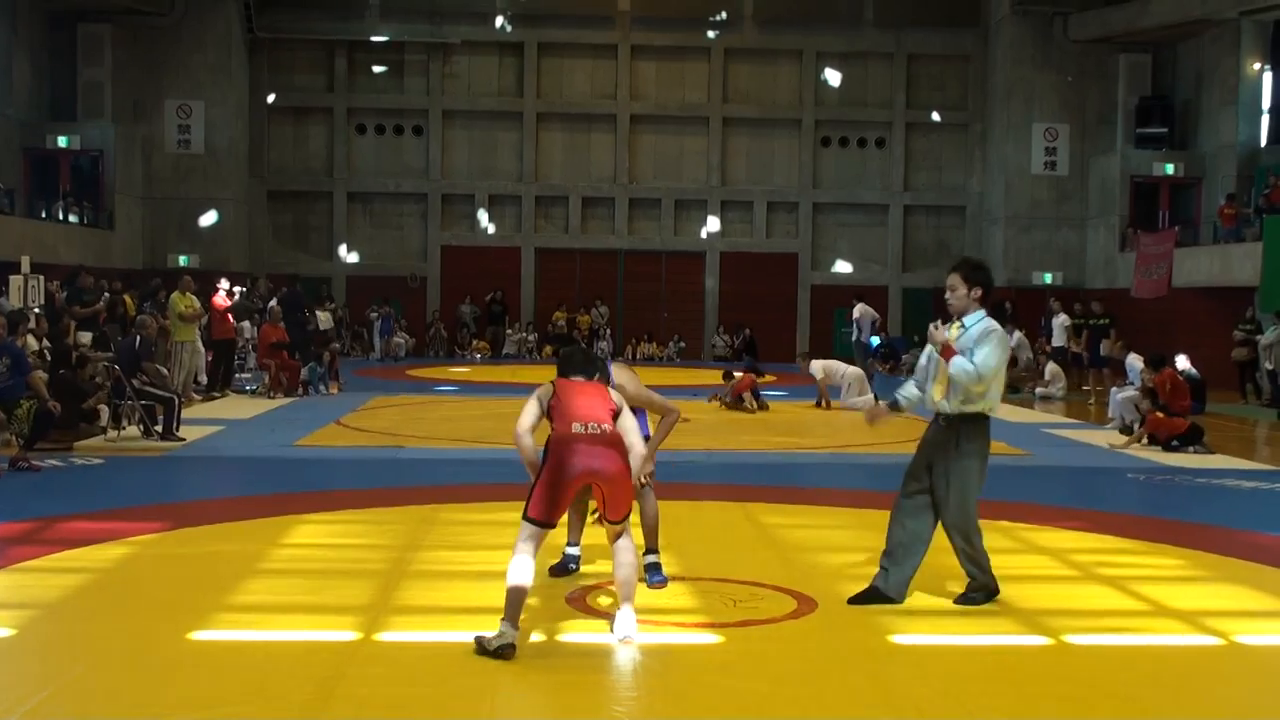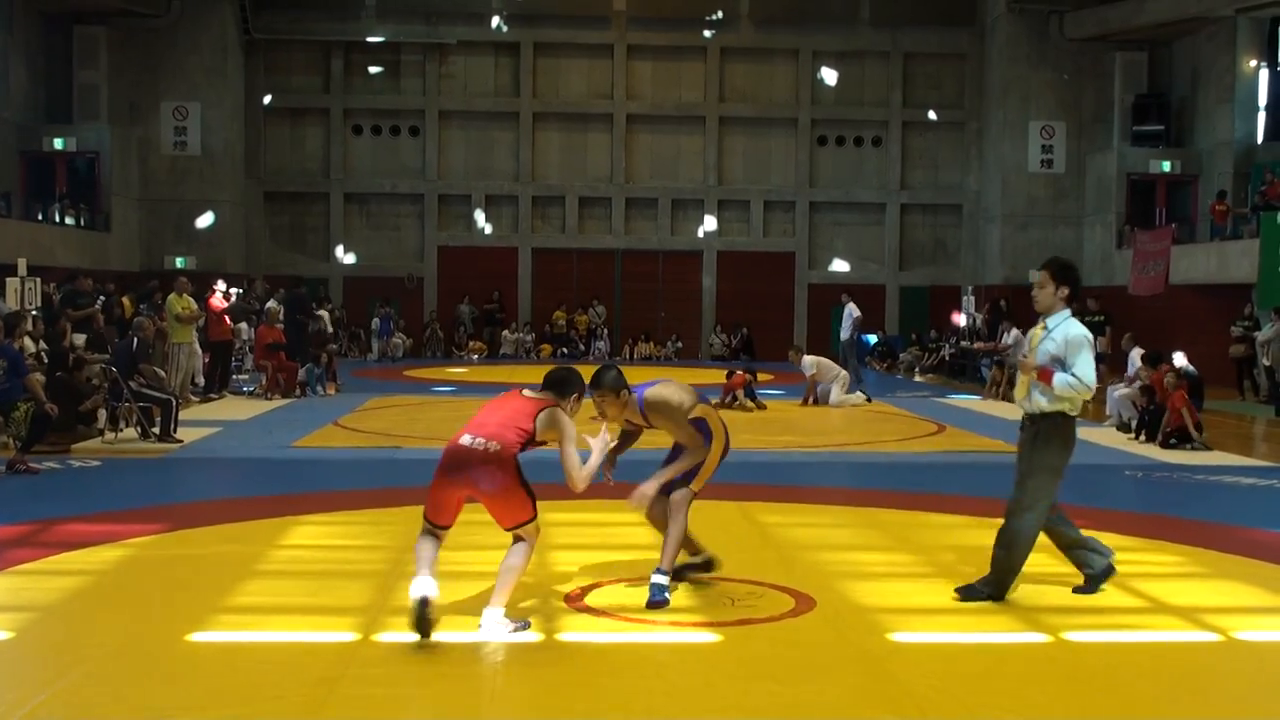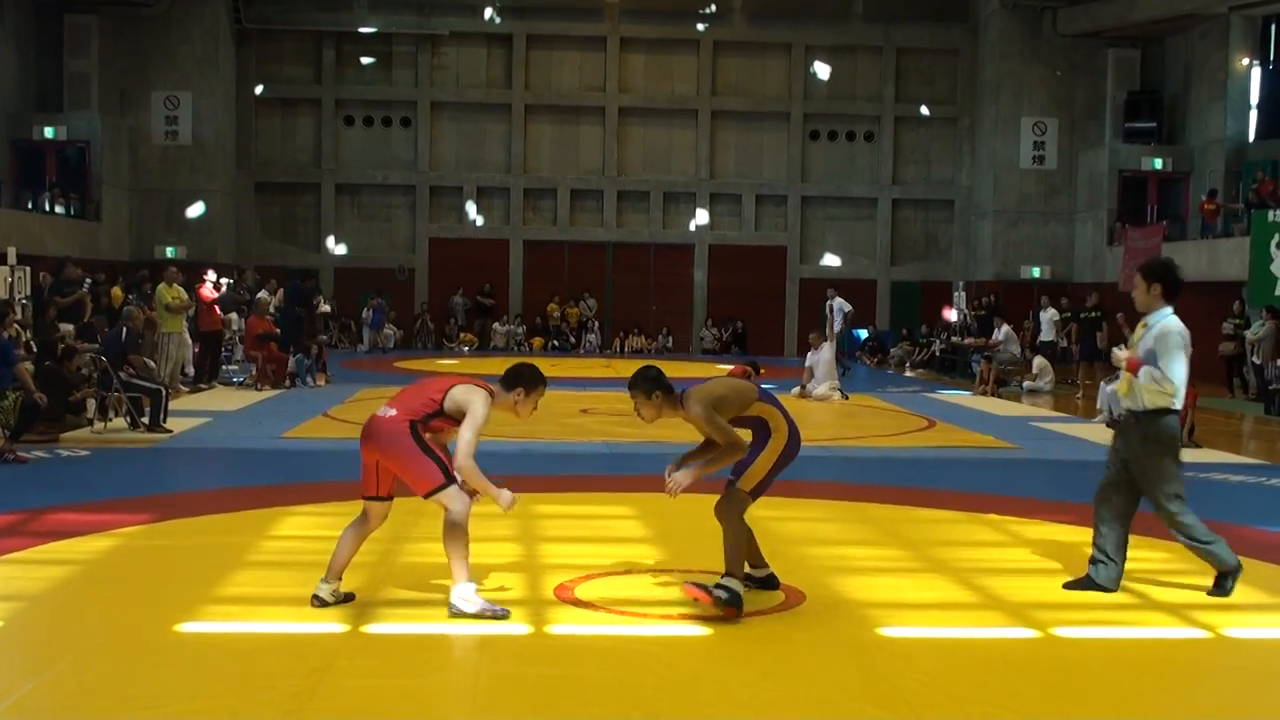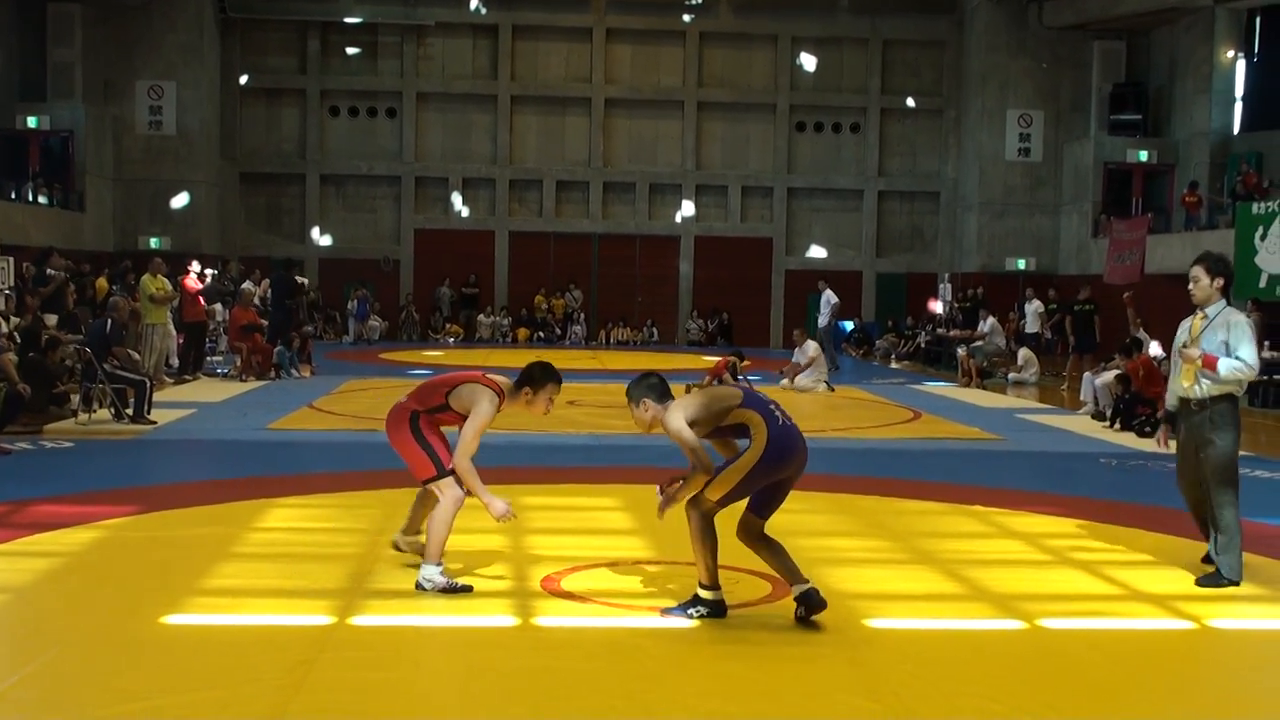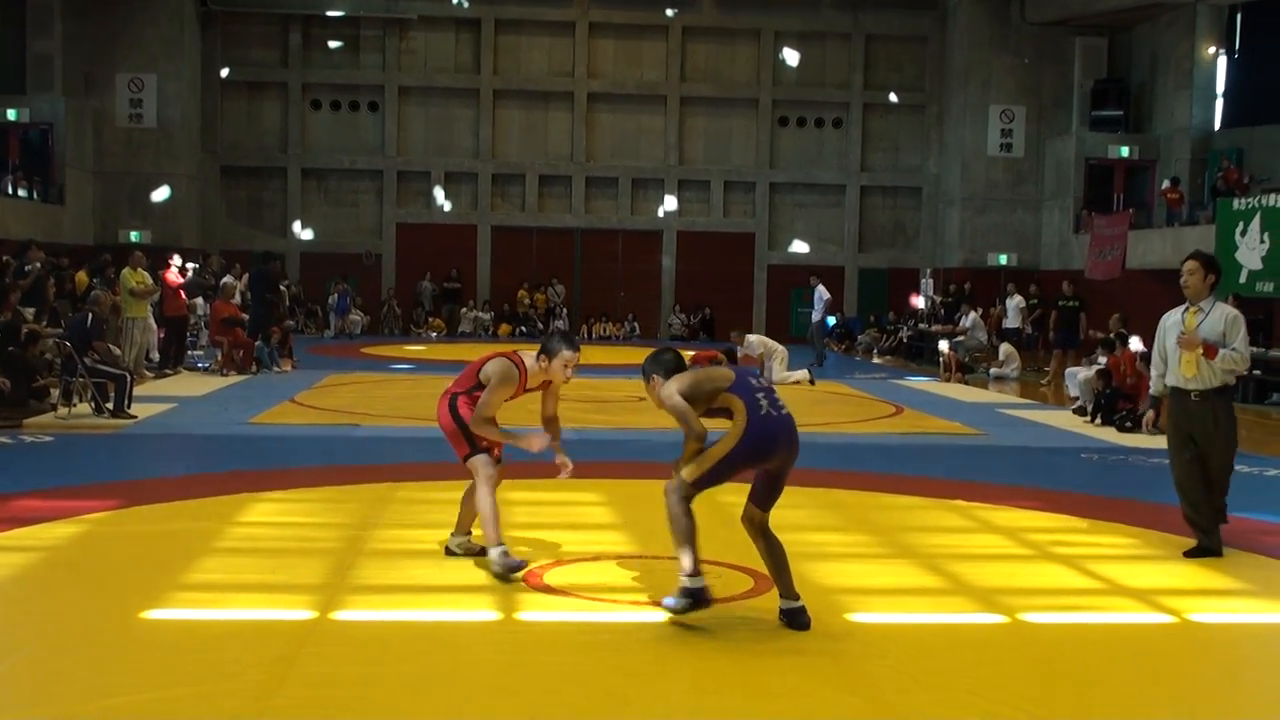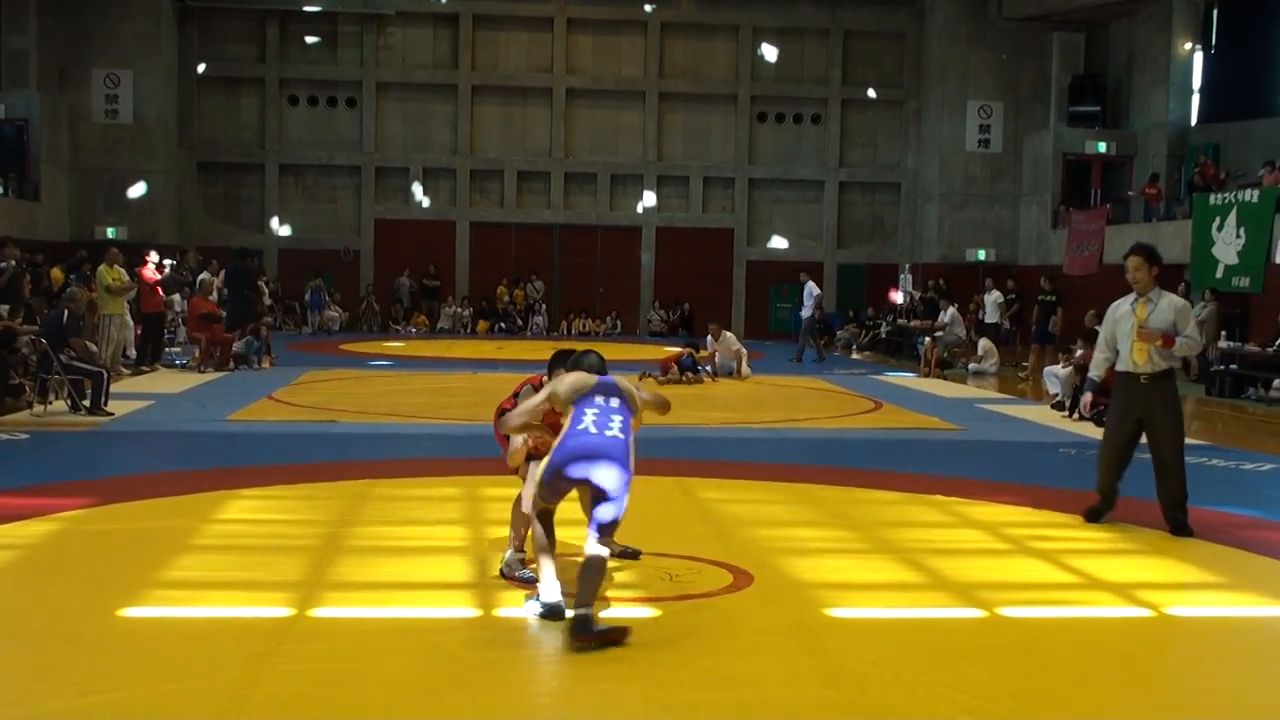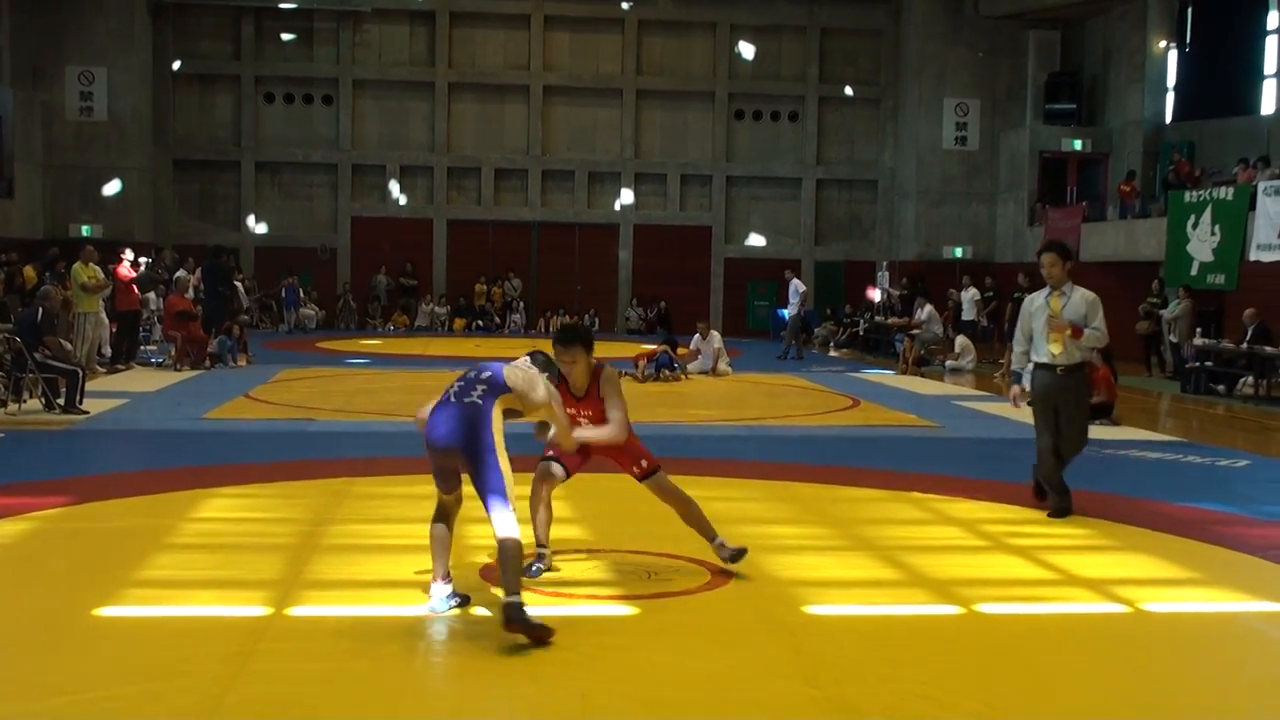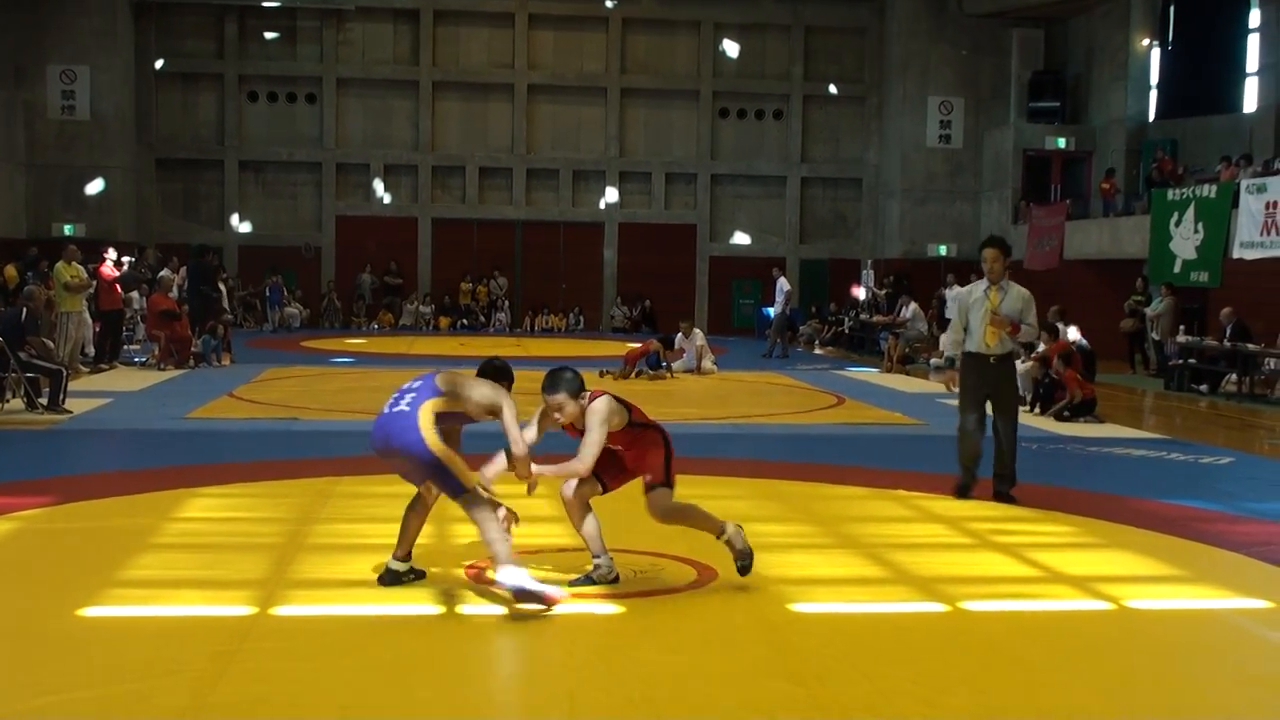
dt=0.5s
person 1, frame 1
left shoulder: (993, 334)
right shoulder: (946, 335)
left elbow: (977, 379)
right elbow: (922, 380)
left wrist: (945, 349)
right wrist: (891, 404)
left hip: (969, 431)
right hip: (939, 427)
left knee: (958, 515)
right knee: (911, 505)
left ankle: (982, 584)
right ankle: (889, 583)
person 1, frame 2
left shoulder: (1075, 334)
right shoulder: (1036, 332)
left elbow: (1084, 386)
left wrist: (1041, 372)
left hip: (1055, 429)
right hip: (1033, 426)
left knee: (1023, 508)
right knee: (1039, 507)
left ankle: (995, 584)
right ankle: (1097, 560)
person 1, frame 3
left shoulder: (1171, 330)
right shoulder: (1144, 329)
left elbow: (1169, 383)
left wrist: (1131, 364)
left hip: (1157, 427)
right hip: (1133, 424)
left knee: (1169, 505)
right knee: (1110, 499)
left ankle: (1224, 562)
right ankle: (1103, 572)
person 1, frame 4
left shoulder: (1235, 322)
right shoulder: (1186, 326)
left elbow: (1248, 369)
left wrist: (1205, 360)
right wrist: (1167, 418)
left hip: (1219, 412)
right hip: (1188, 412)
left knee: (1221, 489)
right knee: (1190, 487)
left ankle: (1226, 568)
right ankle: (1217, 546)
person 1, frame 5
left shoulder: (1229, 317)
right shoulder: (1169, 319)
left elbow: (1242, 360)
right elbow: (1158, 364)
left wrist: (1204, 348)
right wrist: (1152, 404)
left hip: (1215, 403)
right hip: (1179, 402)
left knee: (1217, 471)
right knee: (1185, 474)
left ankle: (1215, 511)
right ankle: (1207, 538)
person 1, frame 6
left shoulder: (1177, 306)
right shoulder: (1117, 309)
left elbow: (1194, 344)
right elbow: (1104, 350)
left wrist: (1162, 339)
right wrist: (1091, 386)
left hip: (1161, 385)
right hip: (1126, 385)
left knee: (1169, 454)
right knee: (1113, 448)
left ankle: (1177, 517)
right ankle: (1105, 500)
person 1, frame 7
left shoulder: (1087, 299)
right shoulder: (1031, 302)
left elbow: (1101, 338)
right elbow: (1021, 344)
left wrist: (1071, 330)
right wrist: (1016, 379)
left hip: (1075, 376)
right hip: (1043, 375)
left knee: (1075, 439)
right knee: (1046, 441)
left ankle: (1044, 481)
right ankle: (1059, 498)
person 1, frame 8
left shoulder: (1021, 295)
right shoulder: (968, 293)
left elbow: (1032, 332)
right elbow: (955, 330)
left wrist: (1011, 327)
right wrist: (951, 365)
left hip: (1004, 365)
right hip: (974, 364)
left knee: (1006, 427)
right knee: (971, 423)
left ankle: (1004, 486)
right ankle: (966, 478)
person 2, frame 1
left shoulder: (628, 389)
left elbow: (673, 413)
left wrist: (648, 454)
left hip: (631, 413)
left knee: (642, 483)
left ankle: (652, 561)
right ankle: (572, 554)
person 2, frame 2
left shoulder: (654, 404)
right shoulder: (621, 408)
left elbow: (694, 450)
right elbow: (634, 429)
left wrist: (656, 481)
right wrist: (612, 454)
left hip: (710, 434)
right hip: (688, 434)
left knee: (678, 503)
right knee: (655, 510)
left ankle: (660, 581)
right ankle: (699, 558)
person 2, frame 3
left shoulder: (692, 405)
right shoulder: (684, 404)
left elbow: (737, 447)
right elbow: (716, 442)
left wrist: (694, 472)
right wrist: (681, 462)
left hip: (778, 434)
right hip: (775, 434)
left knee: (729, 507)
right knee: (729, 509)
left ankle: (729, 590)
right ankle: (760, 572)
person 2, frame 4
left shoulder: (671, 416)
right shoulder: (697, 411)
left elbow: (705, 467)
right elbow: (736, 462)
left wrist: (678, 494)
right wrist: (686, 485)
left hip: (771, 442)
right hip: (794, 444)
left knee: (698, 509)
right knee: (749, 531)
left ankle: (709, 598)
right ankle: (805, 592)
person 2, frame 5
left shoulder: (669, 389)
right shoulder: (709, 383)
left elbow: (697, 434)
left wrist: (683, 466)
right wrist: (698, 461)
left hip: (758, 431)
right hip: (786, 435)
left knee: (676, 490)
right knee: (755, 522)
left ankle: (693, 585)
right ankle: (792, 607)
person 2, frame 6
left shoulder: (566, 382)
right shoulder: (629, 389)
left elbow: (508, 423)
right elbow: (663, 406)
left wrist: (533, 430)
left hip: (569, 456)
right hip: (614, 464)
left knee: (541, 511)
right knee: (597, 543)
left ankle: (549, 596)
right ankle: (583, 617)
person 2, frame 7
left shoulder: (490, 371)
right shoulder: (544, 389)
left elbow: (423, 415)
right elbow: (568, 444)
left hip: (438, 427)
right hip: (479, 429)
left knee: (448, 503)
right knee: (505, 525)
left ankle: (441, 590)
right ankle: (514, 608)
person 2, frame 8
left shoulder: (462, 402)
right shoulder: (499, 396)
left elbow: (455, 470)
right elbow: (519, 450)
left wrist: (494, 500)
right wrist: (525, 472)
left hip: (384, 430)
right hip: (413, 427)
left knee: (430, 492)
right knee: (479, 506)
left ankle: (397, 566)
right ankle: (515, 579)
person 3, frame 1
left shoulder: (547, 390)
right shoulder: (612, 395)
left elbow: (523, 432)
right elbow: (639, 451)
left wrist: (539, 479)
right wrist: (621, 491)
left hip: (565, 452)
right hip: (611, 454)
left knee: (527, 545)
right knee: (620, 534)
left ankle: (507, 633)
right ankle: (626, 618)
person 3, frame 2
left shoulder: (513, 396)
right shoulder: (559, 419)
right elbow: (577, 483)
right wrist: (599, 451)
left hip: (454, 457)
right hip: (494, 467)
left knee: (432, 533)
right knee: (527, 535)
left ankle: (423, 588)
right ankle: (493, 616)
person 3, frame 3
left shoulder: (470, 390)
right shoulder: (481, 400)
right elbow: (462, 461)
left wrist: (455, 477)
right wrist: (496, 494)
left hip: (374, 428)
right hip: (399, 432)
left knee: (372, 516)
right knee: (458, 505)
left ankle: (328, 588)
right ankle: (463, 595)
person 3, frame 4
left shoulder: (504, 387)
right shoulder: (488, 402)
right elbow: (460, 459)
right wrist: (490, 500)
left hip: (413, 418)
right hip: (410, 421)
left knee: (444, 482)
right knee: (453, 495)
left ankle: (407, 536)
right ankle: (429, 575)
person 3, frame 5
left shoulder: (550, 375)
right shoulder: (509, 373)
left elbow: (550, 417)
right elbow: (478, 422)
left wrist: (558, 453)
right wrist: (519, 440)
left hip: (477, 406)
right hip: (457, 405)
left knee: (493, 475)
right knee: (487, 473)
left ankle: (459, 540)
right ankle: (497, 554)
person 3, frame 6
right shoulder: (531, 396)
right elbow: (511, 461)
right wrist: (522, 447)
left hip: (552, 425)
right knee: (534, 480)
left ankle: (606, 542)
right ankle: (513, 559)
person 3, frame 7
left shoulder: (605, 378)
left elbow: (617, 433)
left wrist: (572, 434)
left hip: (611, 433)
right hip: (576, 435)
left knee: (669, 492)
right knee: (542, 481)
left ankle: (718, 546)
right ankle: (542, 554)
person 3, frame 8
left shoulder: (598, 408)
right shoulder: (550, 411)
left elbow: (583, 467)
right elbow: (524, 440)
left wrist: (535, 469)
left hip: (650, 441)
right hip: (621, 449)
left knee: (660, 510)
right knee: (571, 493)
left ankle: (728, 533)
right ankle: (604, 567)
